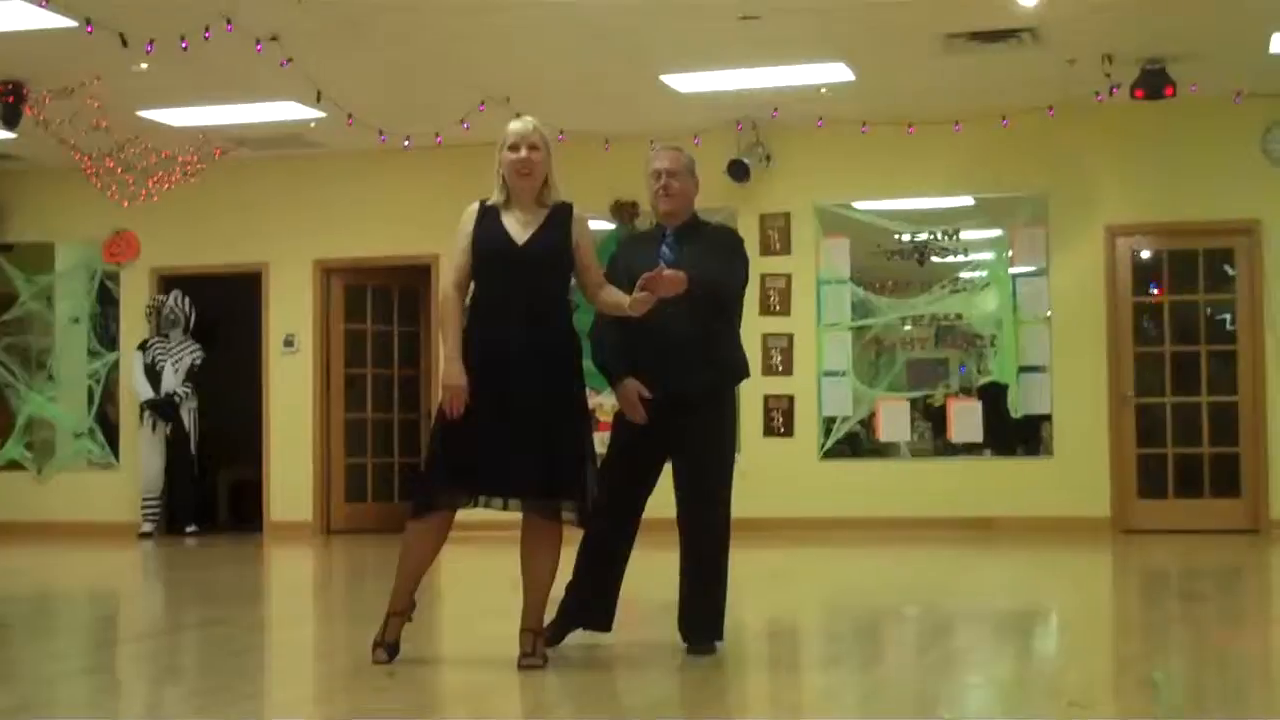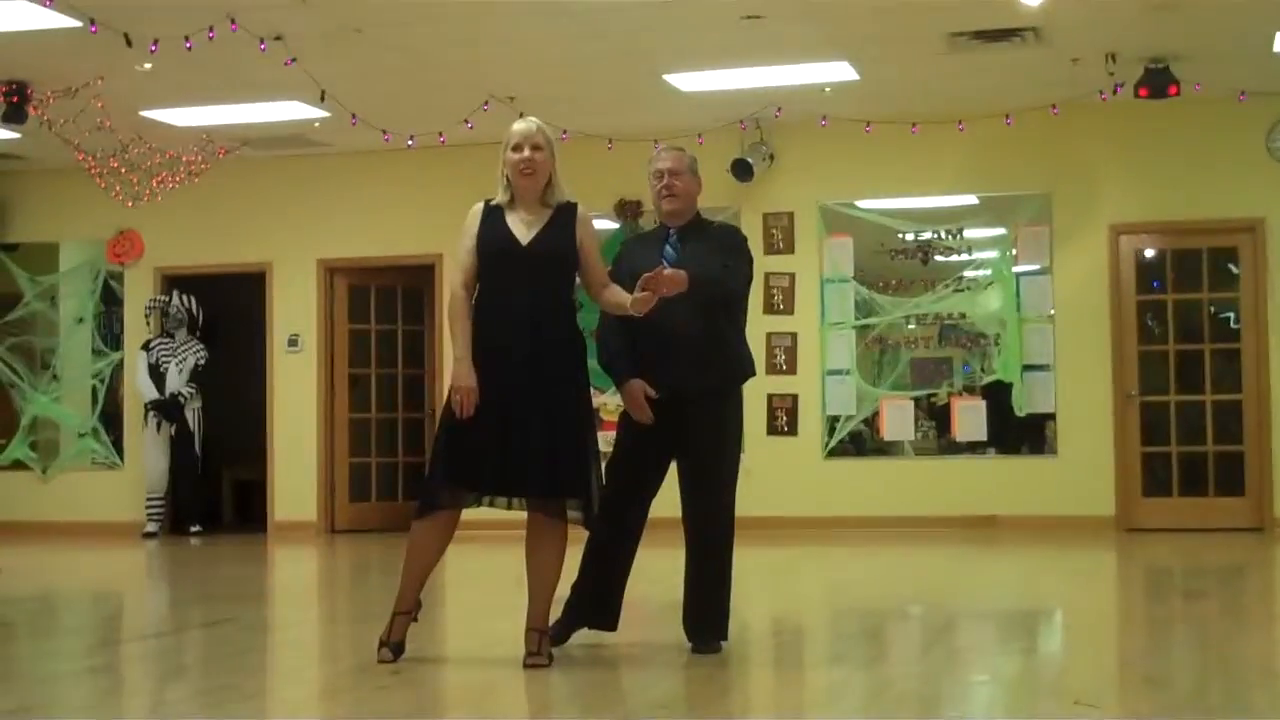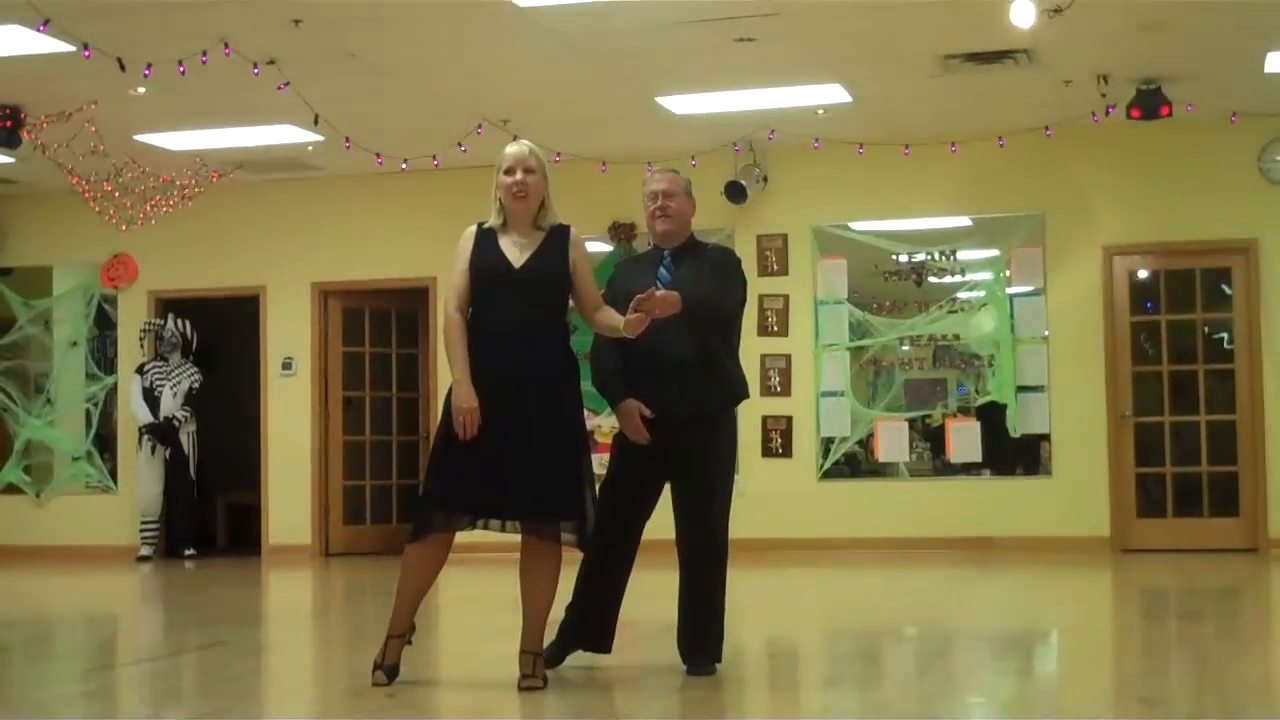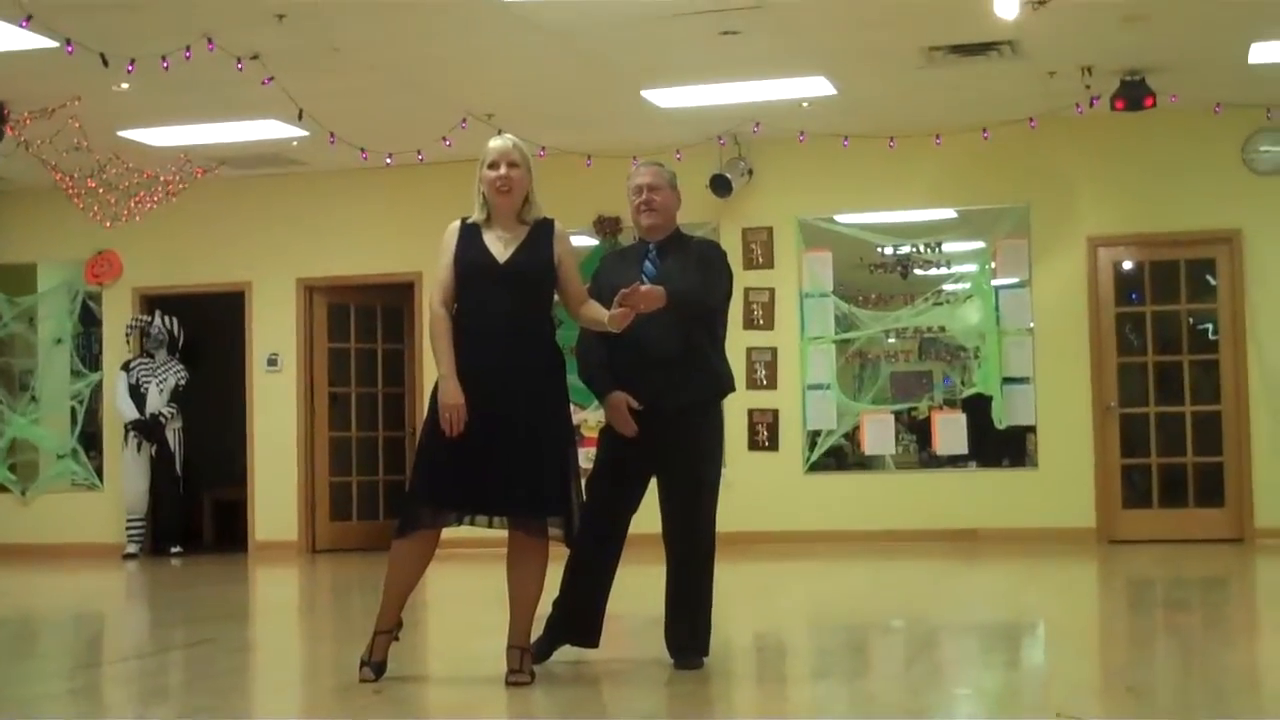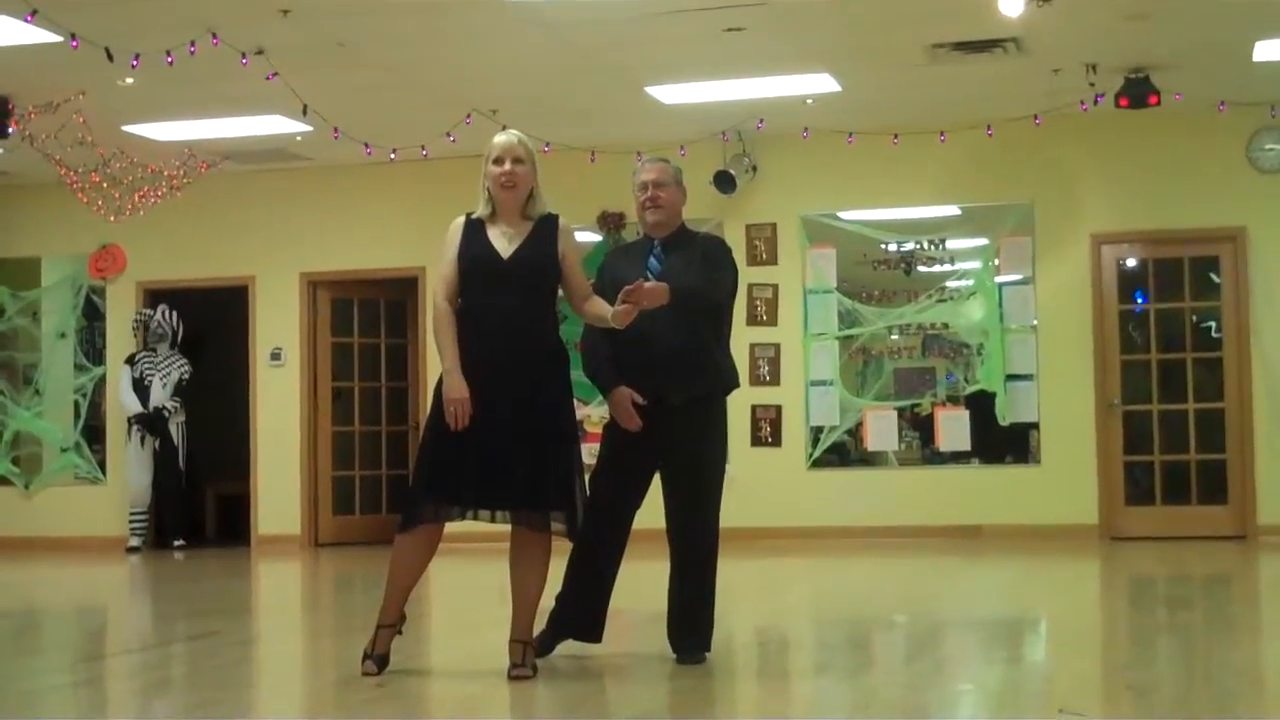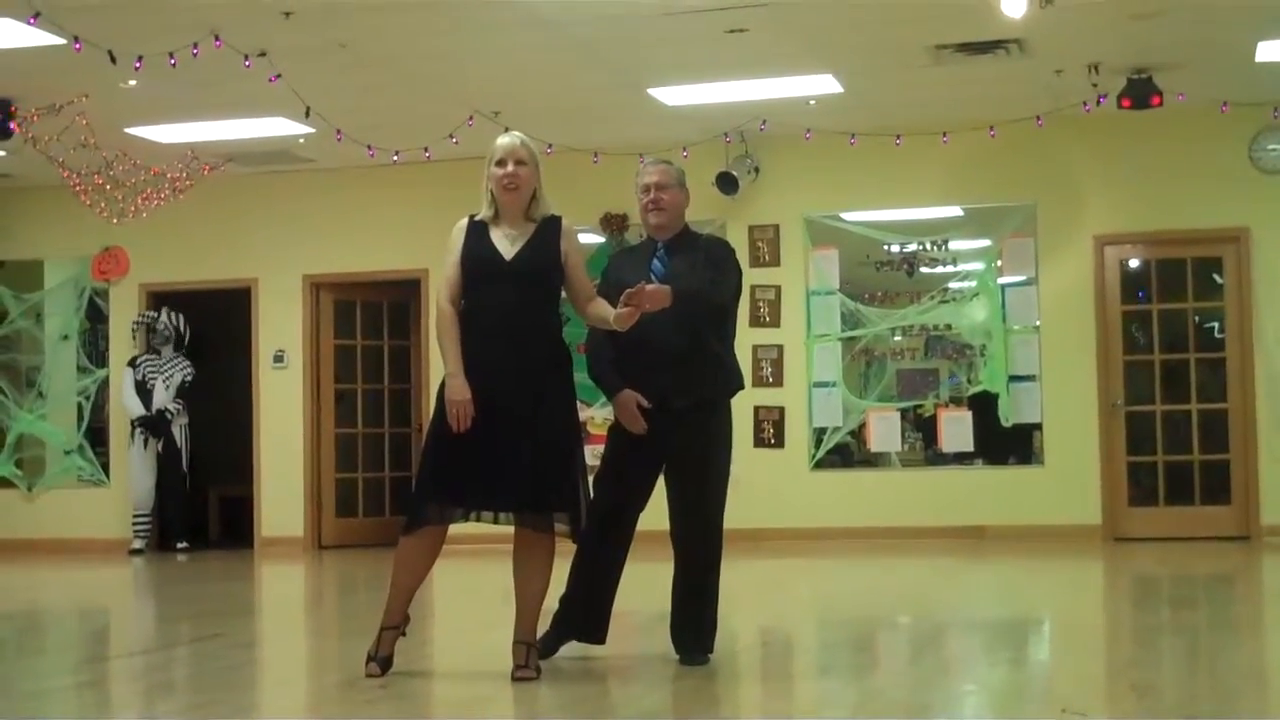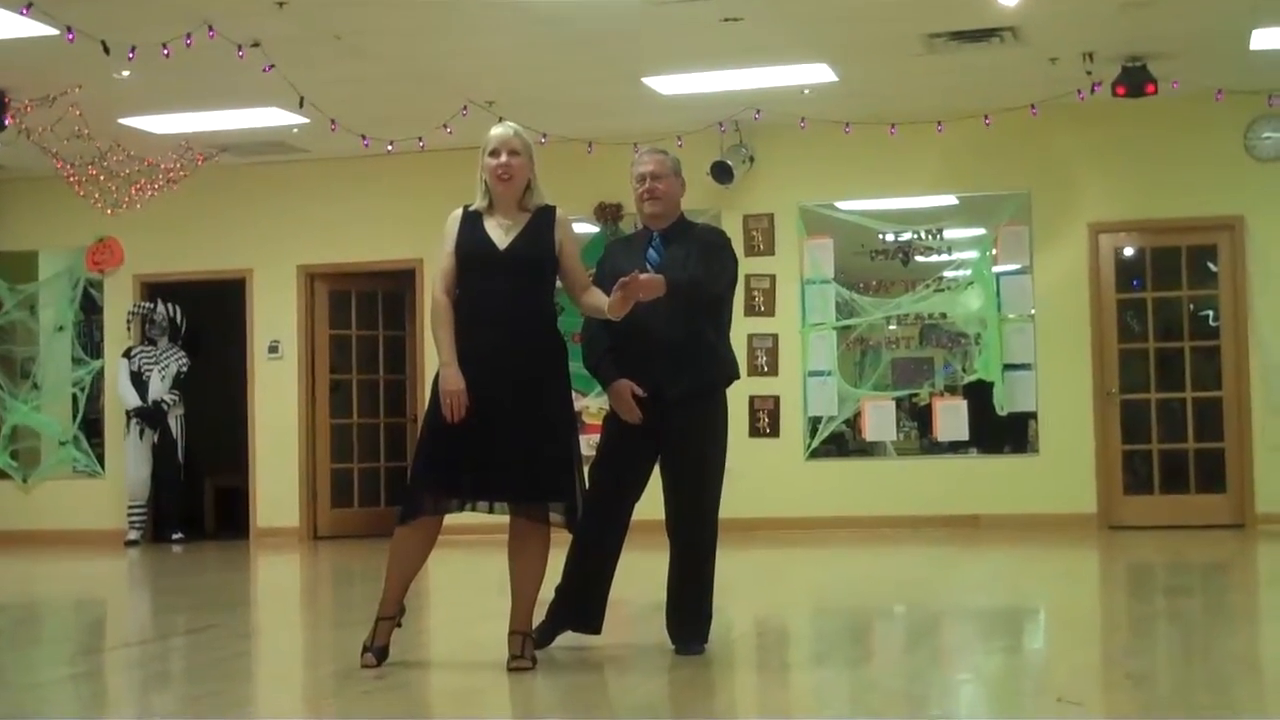
dt=0.5s
person 1, frame 1
left shoulder: (570, 219)
right shoulder: (477, 215)
left elbow: (596, 289)
right elbow: (453, 291)
left wrist: (631, 303)
right wrist: (452, 363)
left hip: (549, 369)
right hip: (484, 365)
left knee: (544, 500)
right knee: (440, 492)
left ankle: (532, 629)
right ankle: (397, 610)
person 1, frame 2
left shoulder: (574, 219)
right shoulder: (481, 216)
left elbow: (600, 288)
right elbow: (460, 290)
left wrist: (633, 302)
right wrist: (462, 363)
left hip: (554, 369)
right hip: (488, 366)
left knee: (549, 497)
right knee: (446, 489)
left ankle: (537, 628)
right ankle: (402, 610)
person 1, frame 3
left shoulder: (567, 241)
right shoulder: (474, 238)
left elbow: (592, 310)
right elbow: (454, 312)
left wrist: (625, 324)
right wrist: (462, 385)
left hip: (548, 392)
right hip: (481, 389)
left knee: (543, 522)
right knee: (440, 513)
left ankle: (530, 651)
right ankle: (396, 634)
person 1, frame 4
left shoulder: (551, 236)
right shoulder: (459, 233)
left elbow: (578, 304)
right elbow: (439, 307)
left wrist: (611, 318)
right wrist: (448, 380)
left hip: (534, 387)
right hip: (468, 385)
left knee: (530, 517)
right knee: (427, 509)
left ankle: (519, 646)
right ankle: (384, 630)
person 1, frame 5
left shoulder: (555, 231)
right shoulder: (463, 229)
left elbow: (582, 299)
right elbow: (443, 303)
left wrist: (615, 314)
right wrist: (452, 375)
left hip: (537, 382)
right hip: (471, 380)
left knee: (533, 510)
right knee: (430, 503)
left ankle: (521, 640)
right ankle: (387, 624)
person 1, frame 6
left shoulder: (558, 233)
right shoulder: (466, 231)
left elbow: (586, 301)
right elbow: (447, 304)
left wrist: (618, 317)
right wrist: (455, 376)
left hip: (541, 384)
right hip: (474, 382)
left knee: (537, 512)
right knee: (434, 504)
left ankle: (524, 642)
right ankle: (390, 625)
person 1, frame 7
left shoulder: (553, 222)
right shoulder: (461, 221)
left elbow: (580, 290)
right elbow: (441, 295)
left wrist: (612, 305)
right wrist: (449, 367)
left hip: (535, 373)
right hip: (469, 372)
left knee: (532, 501)
right knee: (429, 495)
left ankle: (521, 631)
right ankle: (386, 615)
person 2, frame 1
left shoulder: (723, 243)
right shoulder: (629, 251)
left elbow: (729, 293)
right elbow: (605, 321)
left wrist: (685, 284)
right wrist: (619, 377)
left hip: (707, 399)
right hip: (641, 397)
left knee: (704, 515)
right knee: (613, 507)
left ankle: (701, 627)
right ankle: (578, 611)
person 2, frame 2
left shoulder: (726, 241)
right shoulder: (633, 251)
left elbow: (732, 290)
right elbow: (610, 321)
left wrist: (687, 282)
right wrist: (624, 378)
left hip: (712, 397)
right hip: (647, 397)
left knee: (709, 514)
right knee: (618, 507)
left ankle: (706, 626)
right ankle: (583, 610)
person 2, frame 3
left shoulder: (720, 263)
right shoulder: (627, 273)
left elbow: (726, 311)
right elbow: (604, 343)
left wrist: (679, 303)
right wrist: (619, 398)
left hip: (706, 419)
right hip: (641, 418)
left knee: (703, 536)
right knee: (612, 528)
left ankle: (700, 647)
right ankle: (577, 632)
person 2, frame 4
left shoulder: (705, 255)
right shoulder: (612, 266)
left elbow: (711, 303)
right elbow: (589, 336)
left wrist: (664, 297)
right wrist: (606, 391)
left hip: (692, 411)
right hip: (627, 412)
left knee: (691, 530)
right knee: (599, 523)
left ankle: (688, 642)
right ankle: (564, 627)
person 2, frame 5
left shoulder: (711, 252)
right shoulder: (617, 262)
left elbow: (715, 300)
right elbow: (594, 332)
left wrist: (668, 294)
right wrist: (611, 386)
left hip: (696, 407)
right hip: (631, 406)
left knee: (694, 526)
right knee: (602, 517)
left ankle: (690, 636)
right ankle: (568, 621)
person 2, frame 6
left shoulder: (715, 253)
right shoulder: (620, 264)
left elbow: (718, 301)
right elbow: (598, 334)
left wrist: (670, 296)
right wrist: (615, 389)
left hip: (700, 408)
right hip: (636, 408)
left knee: (698, 528)
right knee: (606, 518)
left ankle: (693, 638)
right ankle: (571, 622)
person 2, frame 7
left shoulder: (710, 243)
right shoulder: (616, 254)
left elbow: (712, 291)
right elbow: (594, 323)
left wrist: (664, 285)
right wrist: (610, 378)
left hip: (696, 397)
right hip: (631, 396)
left knee: (693, 517)
right knee: (602, 508)
left ankle: (690, 628)
right ankle: (568, 612)
person 3, frame 1
left shoulder: (194, 350)
right shoulder: (146, 346)
left elbow: (192, 382)
right elbow: (138, 378)
left wrist: (172, 401)
right wrist: (152, 402)
left hip: (182, 413)
right hip: (152, 412)
left knee: (184, 465)
right knee: (152, 466)
left ankle: (187, 520)
right ankle: (149, 520)
person 3, frame 2
left shoulder: (198, 350)
right shoulder: (150, 346)
left elbow: (197, 382)
right elbow: (141, 378)
left wrist: (178, 402)
right wrist: (157, 402)
left hip: (187, 413)
right hip: (157, 412)
left knee: (188, 466)
right knee: (156, 466)
left ankle: (191, 520)
right ankle: (153, 520)
person 3, frame 3
left shoulder: (192, 373)
right shoulder: (144, 369)
left elbow: (191, 406)
right elbow: (136, 401)
left wrist: (171, 425)
right wrist: (151, 426)
left hip: (181, 436)
right hip: (151, 436)
left knee: (182, 489)
right knee: (150, 489)
left ankle: (185, 543)
right ankle: (147, 543)
person 3, frame 4
left shoulder: (178, 370)
right shoulder: (131, 366)
left elbow: (177, 402)
right elbow: (121, 398)
left wrist: (157, 422)
right wrist: (137, 422)
left hip: (167, 433)
right hip: (136, 433)
left knee: (169, 486)
right knee: (136, 487)
left ankle: (171, 541)
right ankle: (133, 540)
person 3, frame 5
left shoulder: (181, 364)
right shoulder: (134, 360)
left elbow: (180, 396)
right elbow: (124, 392)
left wrist: (161, 415)
right wrist: (140, 415)
left hip: (170, 427)
right hip: (139, 427)
left knee: (171, 481)
right knee: (139, 481)
left ankle: (174, 534)
right ankle: (136, 534)
person 3, frame 6
left shoulder: (184, 366)
right shoulder: (136, 363)
left elbow: (183, 398)
right elbow: (128, 395)
left wrist: (163, 417)
right wrist: (144, 418)
left hip: (174, 430)
right hip: (143, 429)
left knee: (175, 483)
right knee: (142, 483)
left ankle: (178, 536)
right ankle: (140, 536)
person 3, frame 7
left shoulder: (179, 356)
right shoulder: (131, 354)
left elbow: (178, 389)
right elbow: (124, 385)
left wrist: (160, 408)
right wrist: (140, 409)
left hip: (169, 420)
right hip: (138, 421)
left knee: (170, 474)
right knee: (137, 474)
left ankle: (174, 527)
right ankle: (135, 528)
